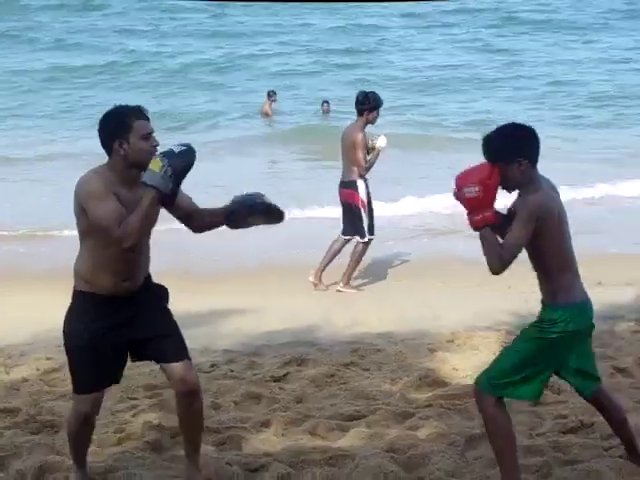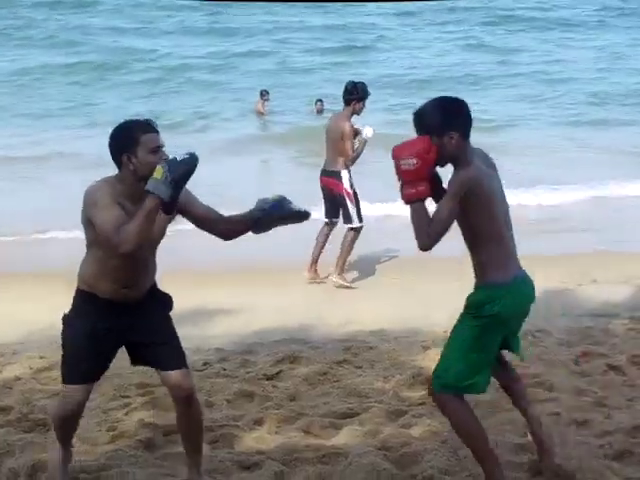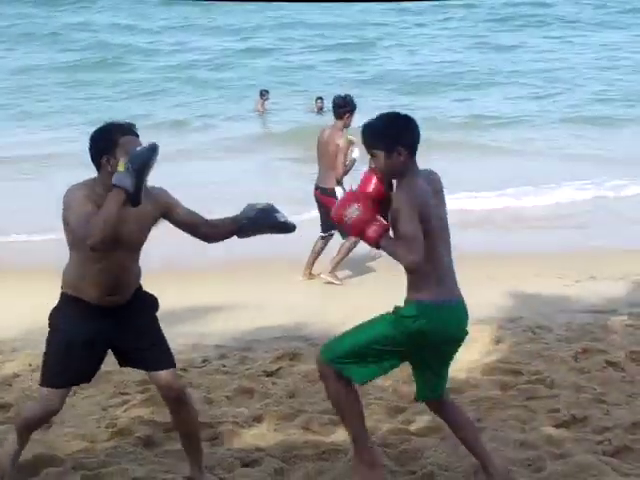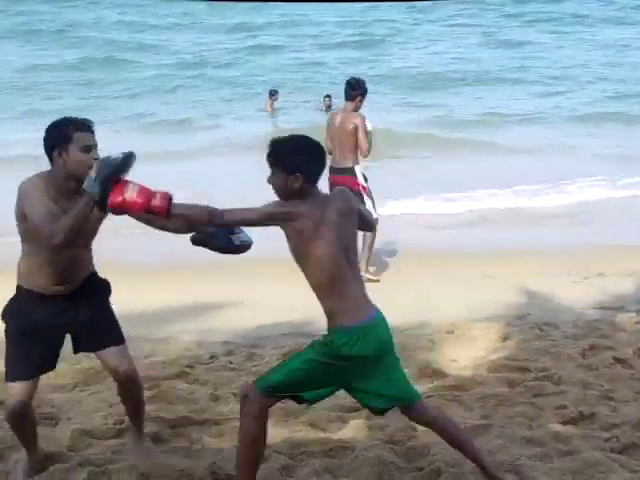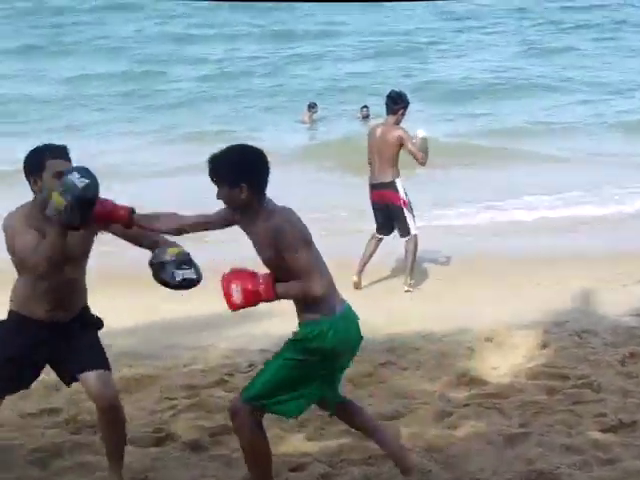
dt=0.2s
person 1, frame 1
left shoulder: (534, 202)
right shoulder: (539, 189)
left elbow: (497, 264)
right elbow: (523, 235)
left wrist: (478, 215)
right wrist: (489, 213)
left hip: (562, 316)
right hip: (574, 309)
left knee: (486, 391)
right knee: (591, 388)
person 1, frame 2
left shoulder: (468, 178)
right shoulder: (480, 159)
left elbow: (426, 241)
right elbow: (451, 205)
left wrist: (413, 190)
right wrist: (428, 183)
left hip: (494, 295)
right hip: (517, 286)
left knee: (443, 389)
right knee: (493, 360)
right ankle: (542, 440)
person 1, frame 3
left shoulder: (406, 194)
right shoulder: (431, 180)
left elbow: (414, 259)
left wrist: (372, 232)
right wrist: (383, 213)
left hip: (424, 314)
right hip: (454, 312)
left knee: (329, 362)
right knee: (435, 397)
person 1, frame 4
left shoulder: (289, 212)
right shoulder: (345, 200)
left elbow: (213, 218)
right elbow: (370, 224)
left wrist: (152, 203)
left hip: (347, 339)
right hip: (374, 328)
left knee: (255, 398)
right knee: (410, 405)
person 1, frame 5
left shoulder: (277, 227)
right shoulder: (248, 212)
left elbow: (317, 288)
right elbow: (183, 223)
left wrist: (265, 289)
left hip: (327, 333)
right hip: (342, 325)
left knee: (243, 410)
right knee: (327, 398)
right ankle: (395, 451)
person 2, frame 1
left shoulder: (155, 178)
right shoulder: (93, 185)
left elbow: (197, 220)
right elbow: (127, 238)
left wrist: (233, 211)
right wrist: (154, 186)
left hip: (143, 297)
right hip: (96, 309)
left knee: (187, 382)
right knee: (87, 403)
person 2, frame 2
left shoulder: (173, 192)
right shoulder: (100, 195)
left elbow: (222, 228)
right elbow: (126, 244)
left wrist: (259, 215)
right wrist: (156, 195)
left hip: (145, 303)
right hip: (95, 308)
left knee: (183, 388)
right knee: (72, 401)
right ankle: (62, 450)
person 2, frame 3
left shoulder: (154, 198)
right shoulder: (79, 196)
left elbow: (205, 230)
right elbow: (95, 239)
left wrist: (244, 221)
right wrist: (122, 186)
left hip: (131, 306)
right hip: (80, 311)
left knee: (174, 388)
right knee: (49, 404)
person 2, frame 4
left shoulder: (107, 188)
right shoulder: (34, 189)
left elbow: (157, 215)
right elbow: (56, 238)
right wrist: (92, 194)
left hip: (85, 292)
right hip: (33, 302)
left knee: (125, 371)
left ankle: (138, 436)
person 2, frame 5
left shoulder: (93, 210)
left elbow: (144, 234)
right elbow: (41, 268)
left wrist: (167, 249)
right wrist: (62, 220)
left hip: (75, 323)
left knee: (107, 398)
person 3, frame 1
left shoulder: (349, 130)
right shoulder: (359, 135)
right elbow: (363, 169)
left wrist: (370, 148)
right wrist: (378, 150)
left hip: (345, 185)
right hip: (356, 187)
left knee: (347, 235)
right knee: (365, 238)
left ankle: (317, 275)
right ankle: (344, 282)
person 3, frame 2
left shoulder: (334, 118)
right shoulder: (346, 125)
right elbow: (350, 159)
left wrist: (357, 134)
right wrist: (364, 139)
left hip: (326, 175)
right hip: (339, 177)
left knee: (329, 222)
right knee: (355, 225)
left ankle: (312, 269)
right ankle: (338, 273)
person 3, frame 3
left shoulder: (323, 132)
right shoulder: (342, 139)
right elbow: (339, 174)
right wrist: (353, 158)
left hip: (319, 189)
right hip: (334, 192)
left knee: (326, 233)
left ankle: (307, 271)
right ankle: (330, 271)
person 3, frame 4
left shoulder: (332, 117)
right shoulder: (357, 119)
right elbow: (364, 152)
right wrist: (368, 134)
left hip: (334, 173)
right hip: (352, 174)
right knee: (371, 219)
right ankle: (365, 268)
person 3, frame 5
left shoulder: (372, 130)
right shoulder: (399, 132)
right elbow: (422, 160)
right wrist: (423, 139)
left hip: (374, 188)
right hip: (392, 187)
left knee: (379, 233)
right knee: (411, 235)
left ankle: (358, 274)
right ankle: (408, 281)
